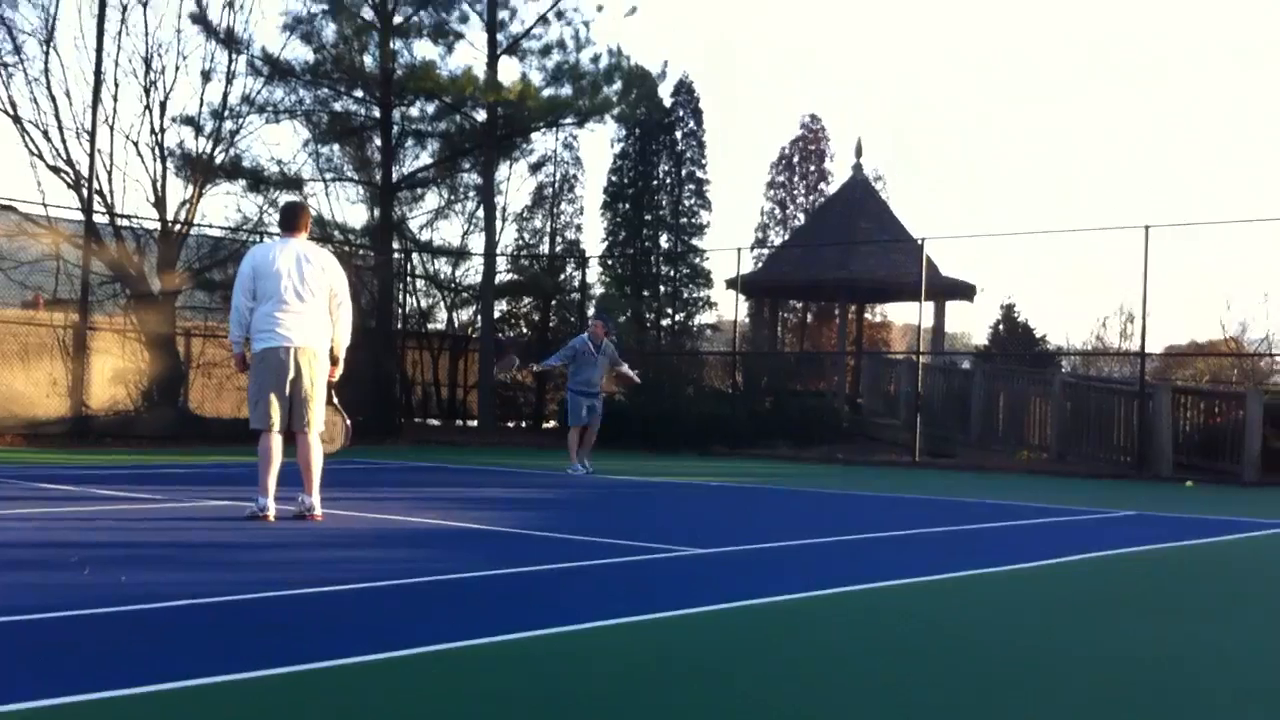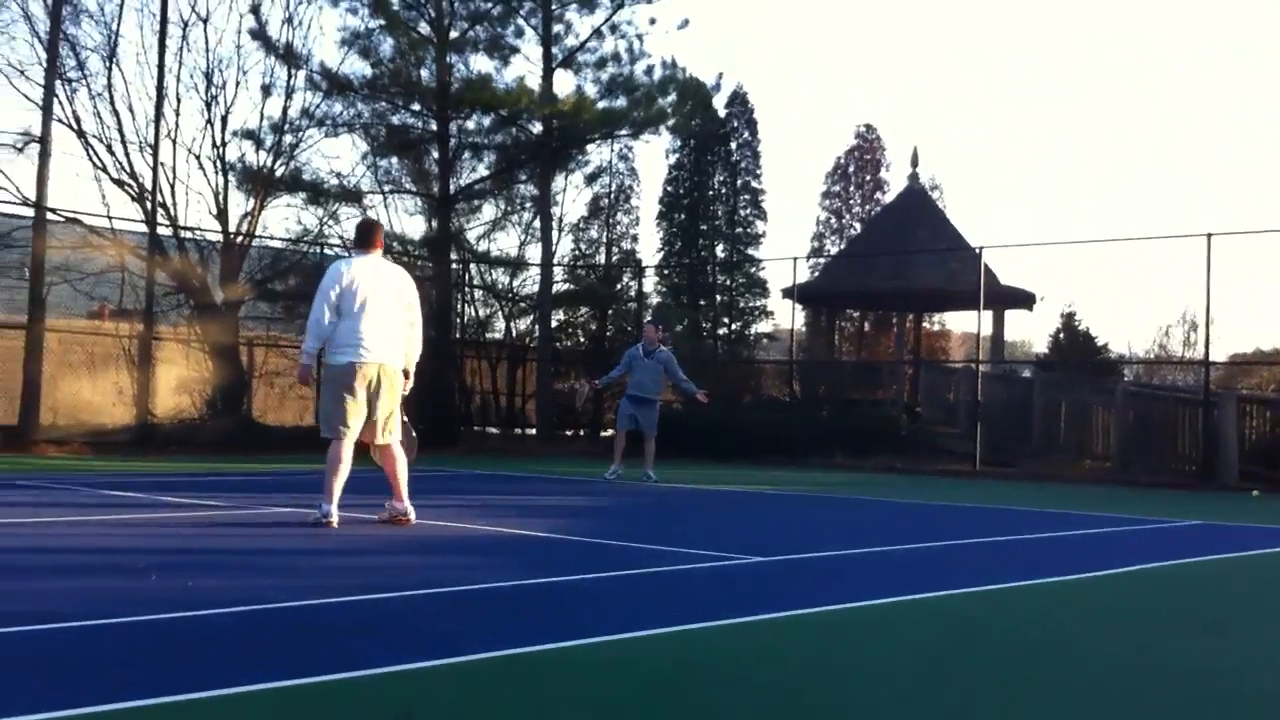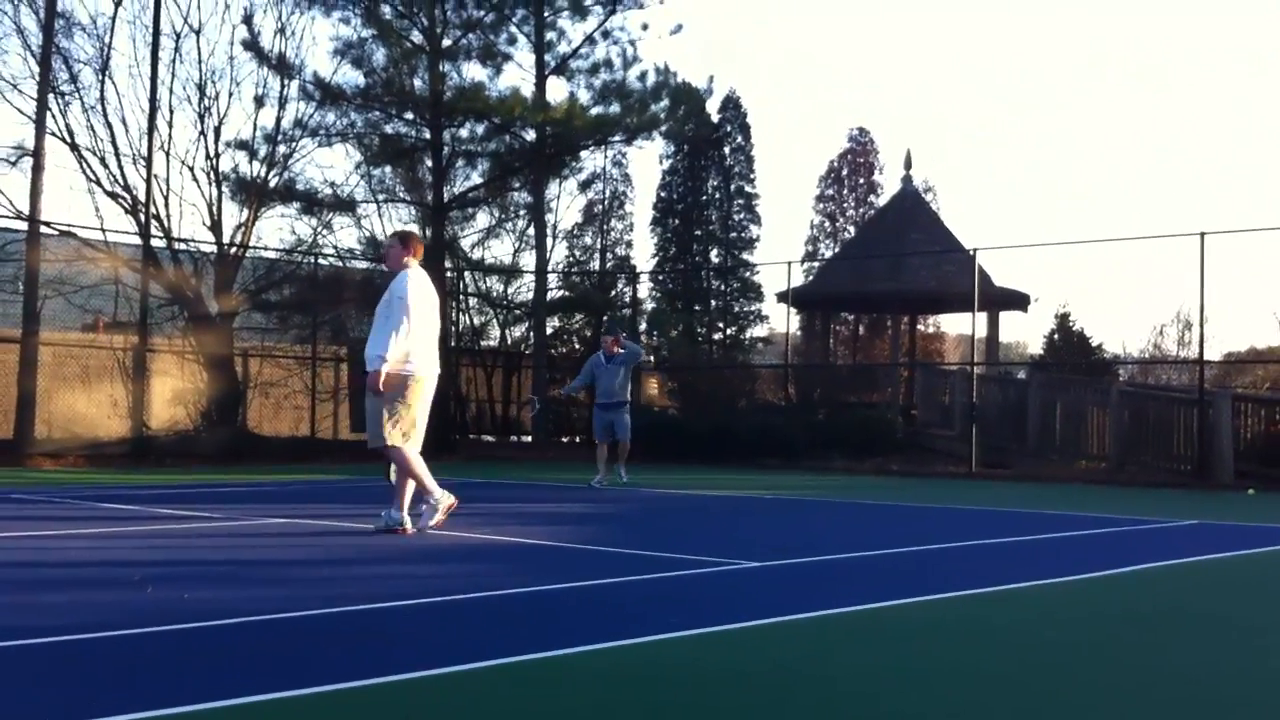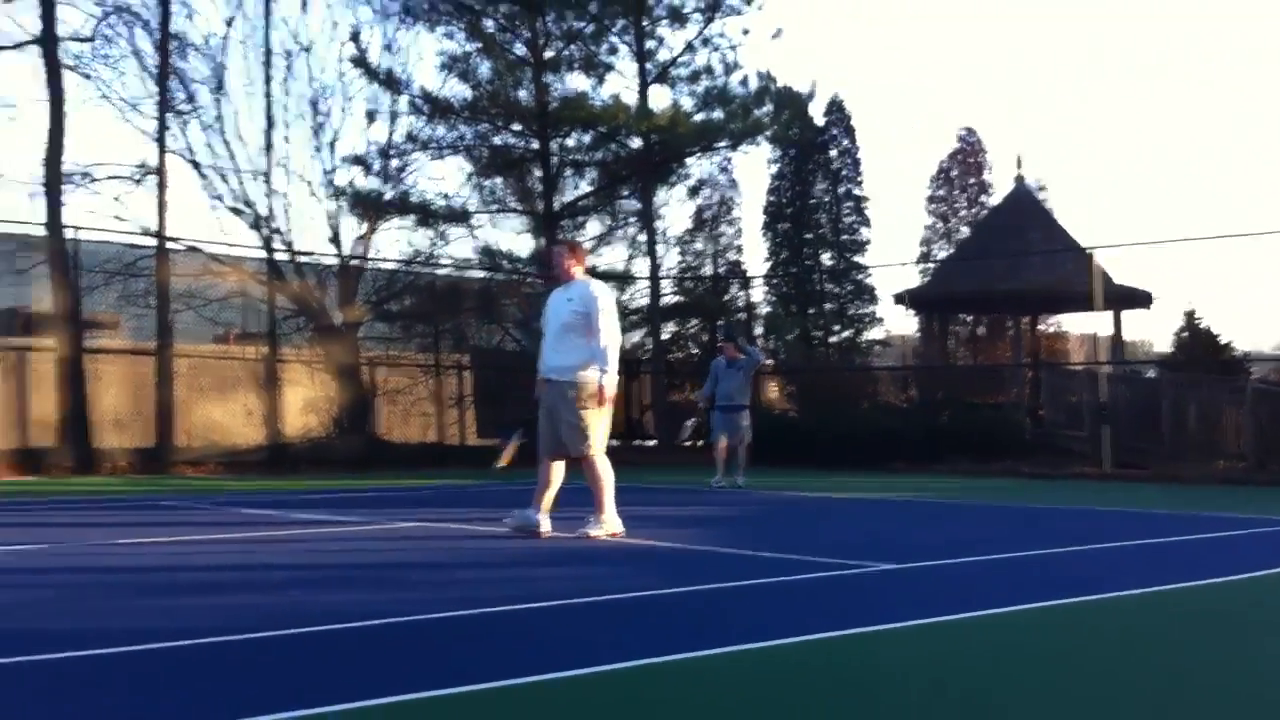
dt=0.7s
person 1, frame 1
left shoulder: (257, 255)
right shoulder: (325, 259)
left elbow: (241, 305)
right elbow: (342, 310)
left wrist: (238, 347)
right wrist: (338, 353)
left hip: (270, 350)
right hip: (312, 351)
left knee: (271, 429)
right knee: (308, 431)
left ankle: (265, 502)
right ankle: (311, 501)
person 1, frame 2
left shoulder: (341, 270)
right shoulder: (401, 276)
left elbow: (320, 318)
right elbow: (414, 327)
left wrist: (307, 359)
right wrist: (409, 367)
left hip: (348, 364)
right hip: (389, 366)
left knee: (342, 437)
right knee: (387, 438)
left ankle: (329, 508)
right ankle: (401, 505)
person 1, frame 3
left shoulder: (406, 279)
right shoulder: (417, 282)
left elbow: (401, 327)
left wrist: (381, 366)
left hip: (399, 374)
right hip: (413, 374)
left knee: (392, 441)
right knee: (402, 444)
left ankle: (436, 496)
right ankle: (398, 514)
person 1, frame 4
left shoulder: (593, 291)
right shoulder: (555, 296)
left elbow: (608, 338)
left wrist: (605, 378)
right wrist: (541, 376)
left hip: (582, 384)
right hip: (554, 383)
left knee: (590, 452)
right knee: (550, 453)
left ankle: (607, 517)
right ankle: (537, 515)
